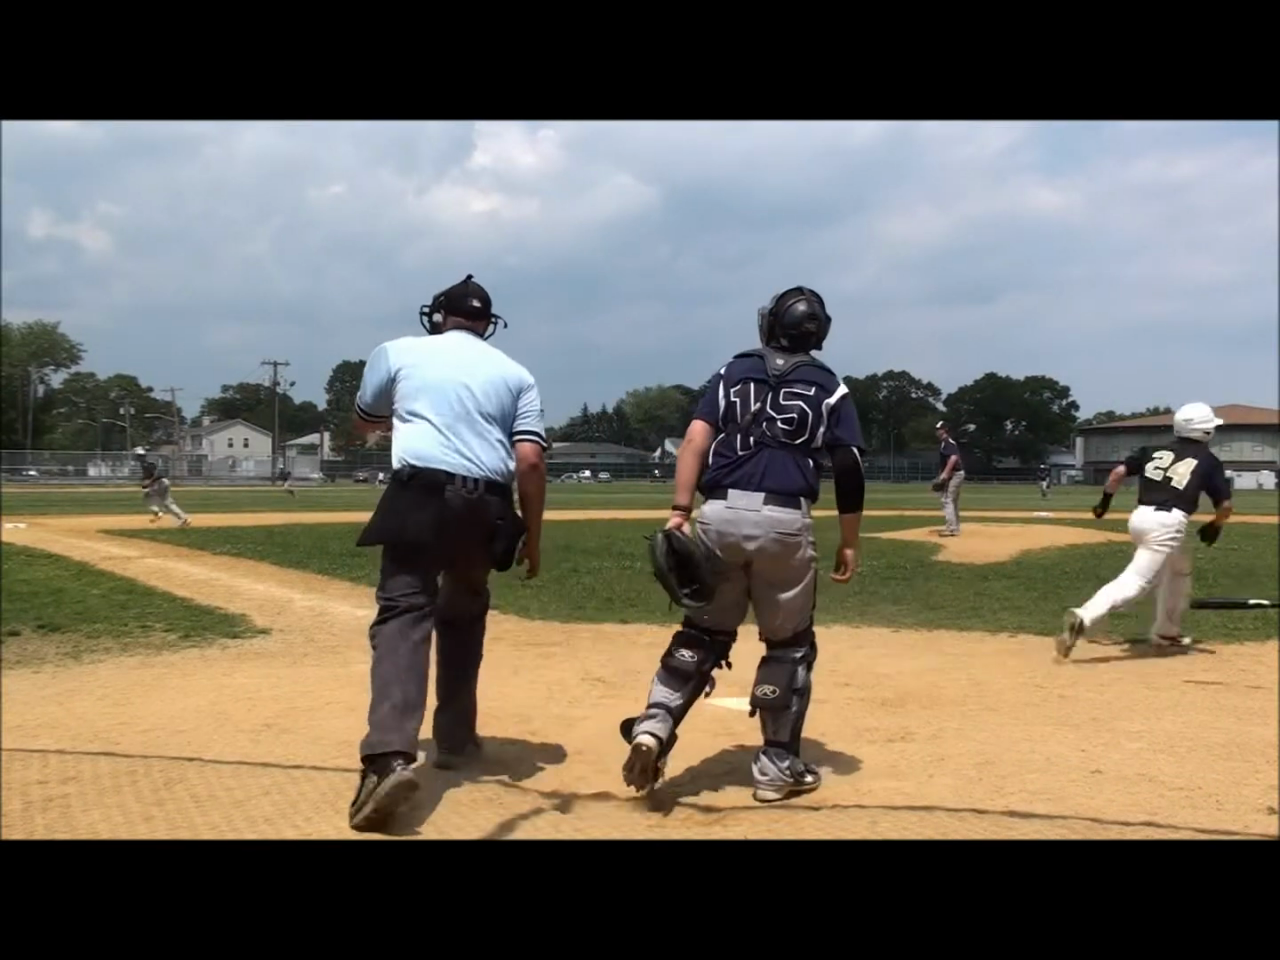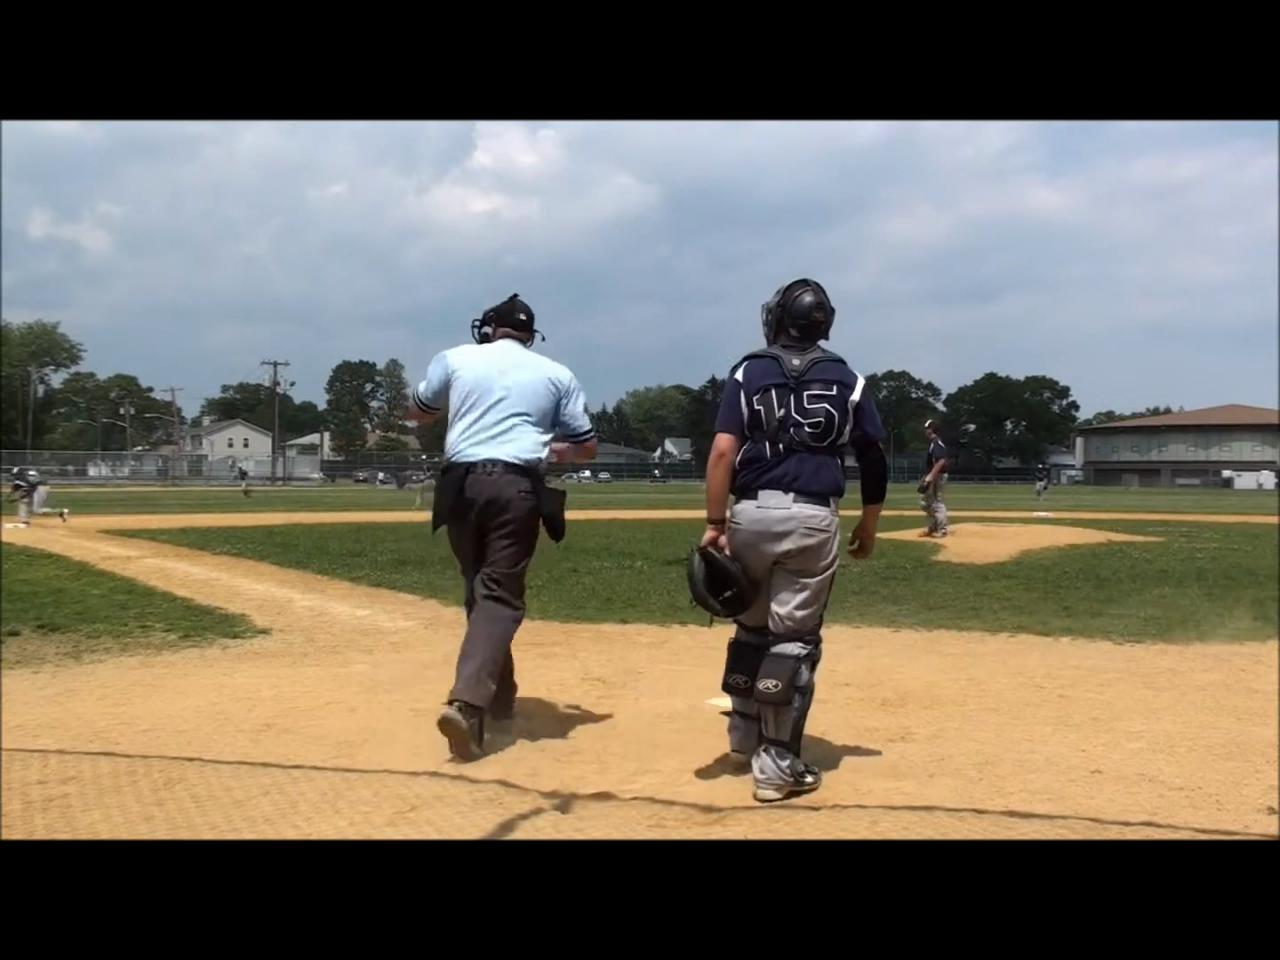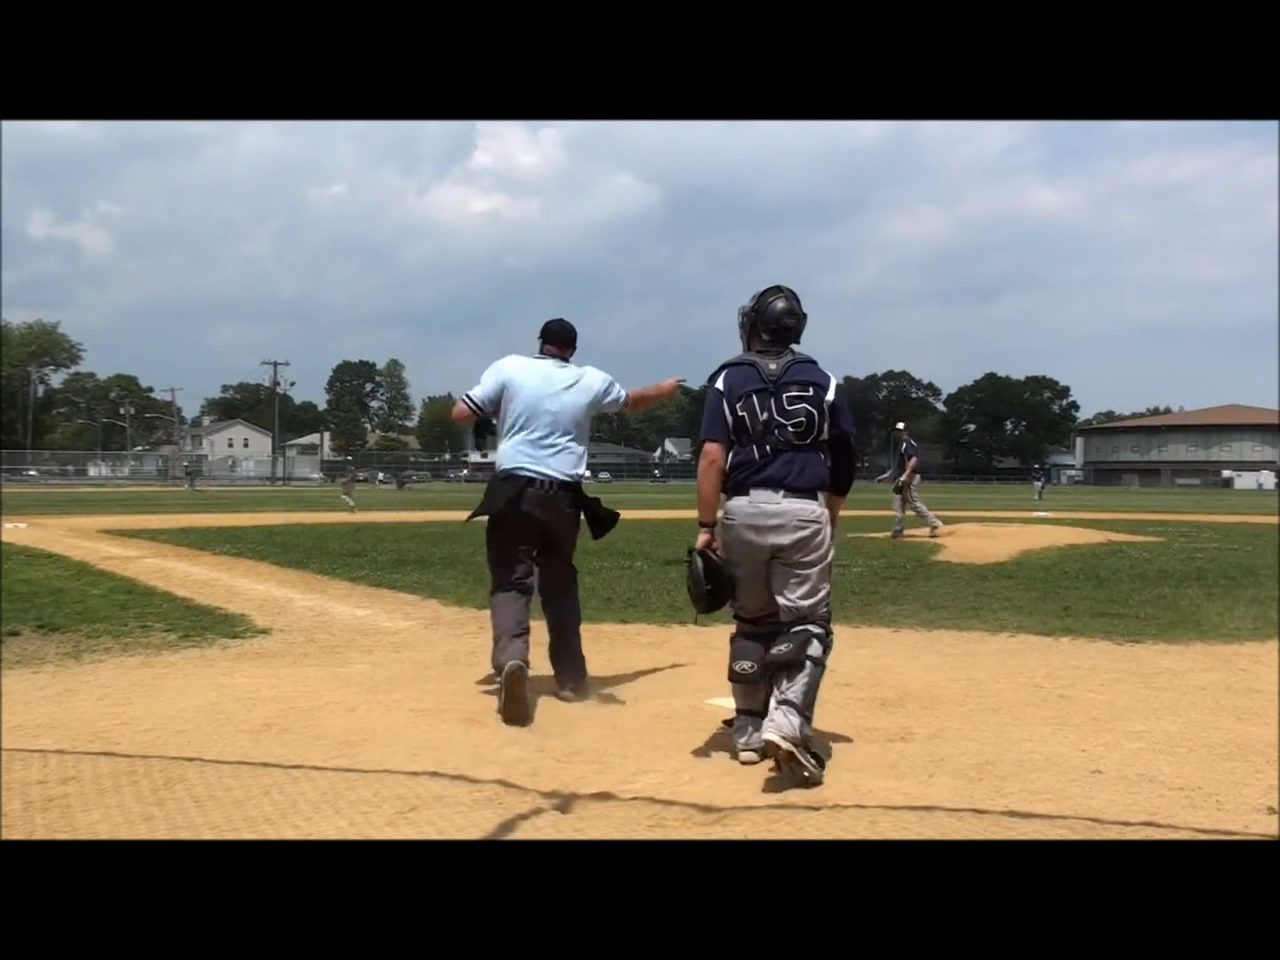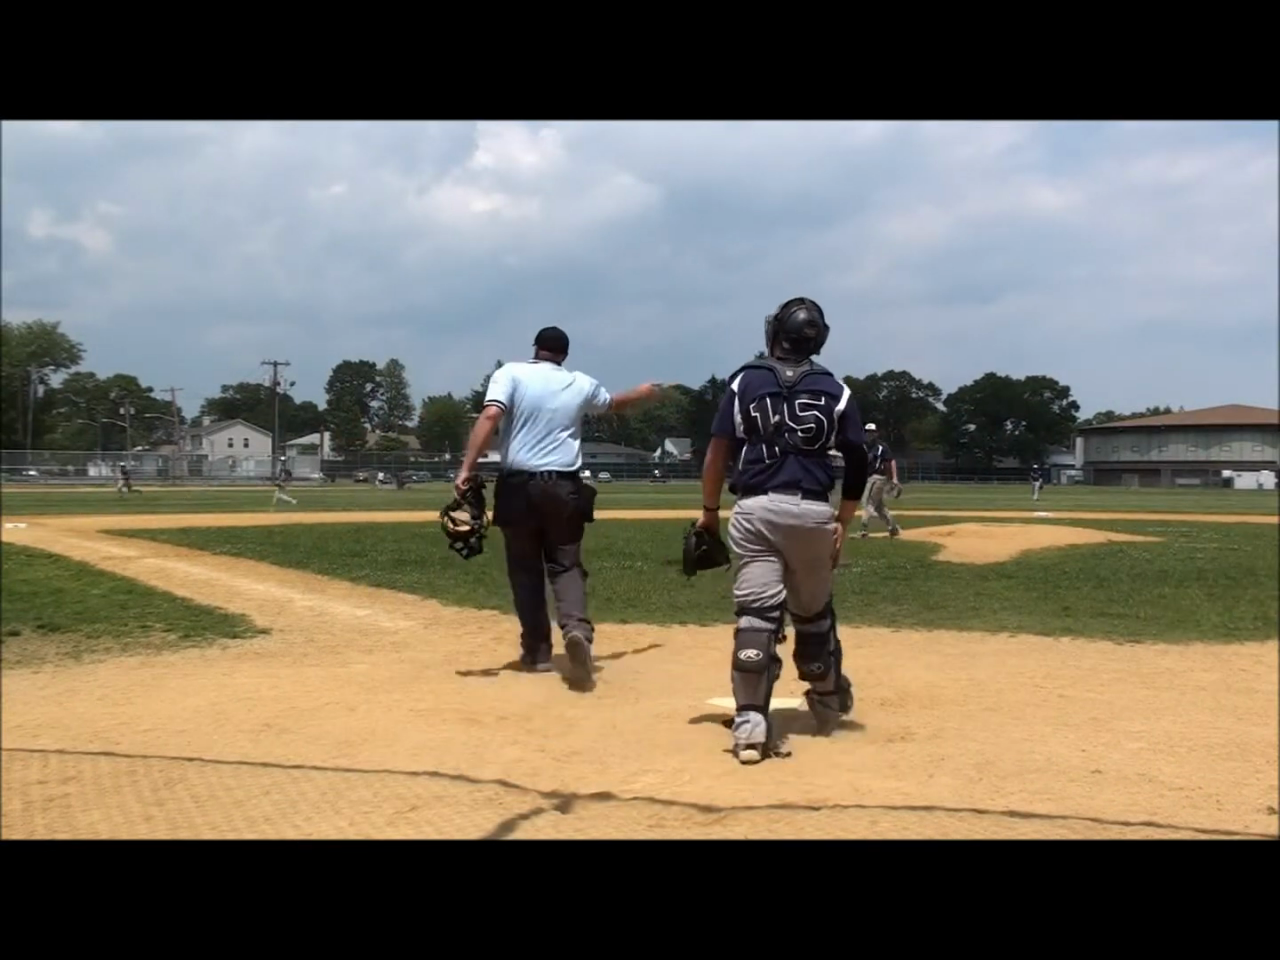
dt=0.5s
person 1, frame 1
left shoulder: (732, 372)
right shoulder: (828, 387)
left elbow: (695, 439)
right elbow: (848, 469)
left wrist: (680, 510)
right wrist: (849, 542)
left hip: (719, 515)
right hip: (783, 520)
left knee: (702, 633)
right knee: (788, 644)
left ankle: (656, 727)
right ankle: (776, 767)
person 1, frame 2
left shoulder: (747, 373)
right shoulder: (847, 380)
left elbow: (723, 452)
right elbow: (874, 461)
left wrist: (713, 523)
right wrist: (869, 524)
left hip: (751, 514)
right hip: (812, 518)
left knee: (750, 629)
right knee: (794, 638)
left ankle: (745, 735)
right ankle: (777, 765)
person 1, frame 3
left shoulder: (728, 379)
right shoulder: (822, 381)
left elbow: (713, 458)
right elbow: (844, 458)
left wrist: (706, 527)
right wrist: (831, 512)
left hip: (745, 512)
right hip: (803, 511)
left knee: (752, 622)
right knee: (805, 624)
left ankle: (748, 732)
right ankle: (787, 722)
person 1, frame 4
left shoulder: (745, 382)
right shoulder: (835, 390)
left elbow: (717, 453)
right elbow: (857, 463)
left wrist: (709, 510)
right wrist: (843, 521)
left hip: (755, 510)
right hip: (811, 512)
left knee: (756, 617)
right knee: (813, 613)
left ankle: (750, 726)
right ankle: (826, 704)
person 2, frame 1
left shoulder: (396, 352)
right shoulder: (515, 374)
left elbow: (365, 423)
right elbow: (529, 463)
right wrist: (532, 536)
left hip: (419, 496)
right hip: (486, 504)
left knee: (400, 621)
right knee: (462, 616)
left ankle: (391, 757)
right ankle: (454, 738)
person 2, frame 2
left shoulder: (455, 358)
right shoulder: (557, 374)
left elbow: (417, 411)
right elbow: (587, 447)
right wrist: (562, 450)
left hip: (462, 485)
right hip: (517, 488)
left knee: (481, 591)
right knee: (499, 597)
left ankle: (494, 694)
right ankle: (467, 702)
person 2, frame 3
left shoulder: (508, 368)
right shoulder: (593, 381)
left elbow: (461, 414)
right elbow: (630, 400)
left wrist: (494, 406)
right wrist: (662, 390)
left hip: (511, 493)
right hip: (562, 495)
left knee: (510, 587)
right knee: (559, 582)
left ankle: (511, 659)
right ankle: (569, 676)
person 2, frame 4
left shoulder: (511, 373)
right shoulder: (582, 384)
left elbow: (490, 416)
right elbow: (614, 403)
left wrist: (467, 467)
right wrist: (642, 393)
left hip: (519, 485)
right hip: (563, 487)
left knee: (525, 567)
right knee: (566, 565)
left ankle: (538, 651)
right ankle: (576, 630)
